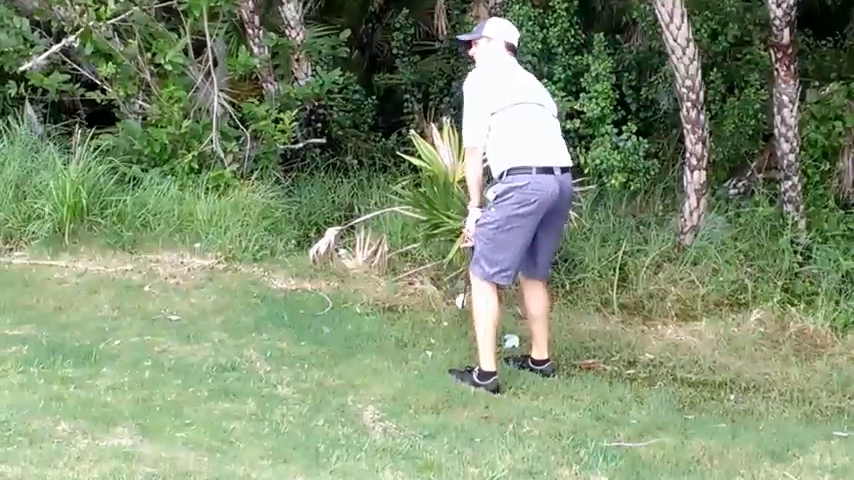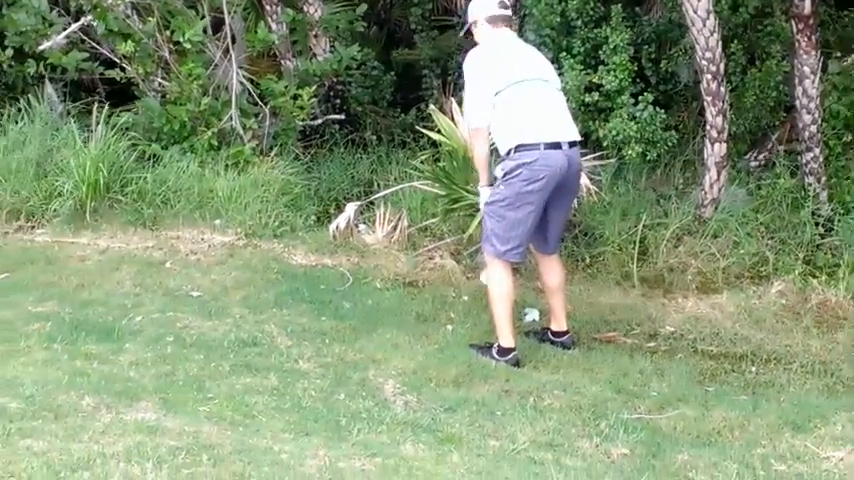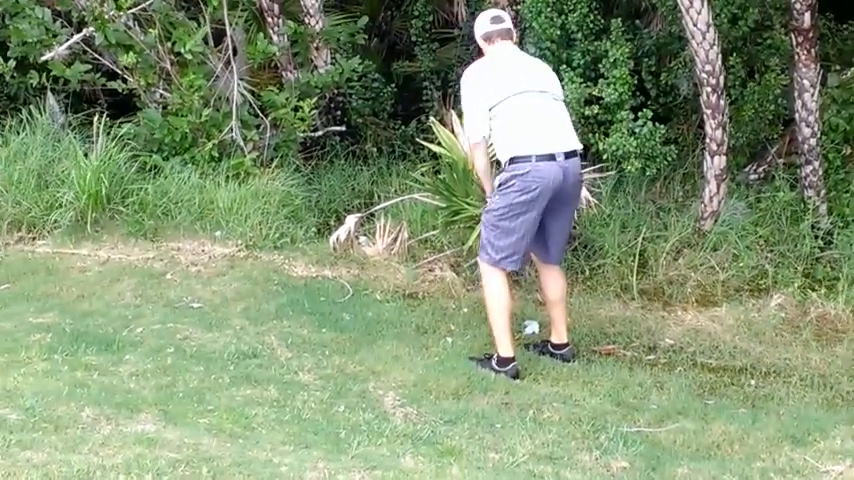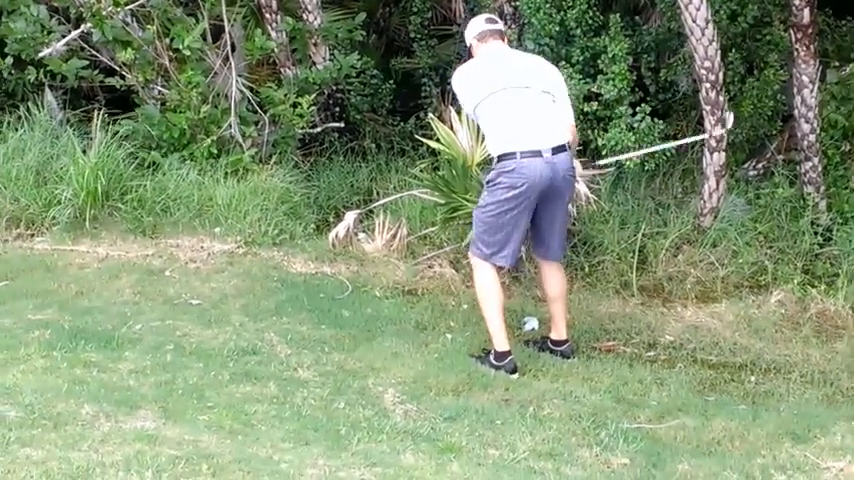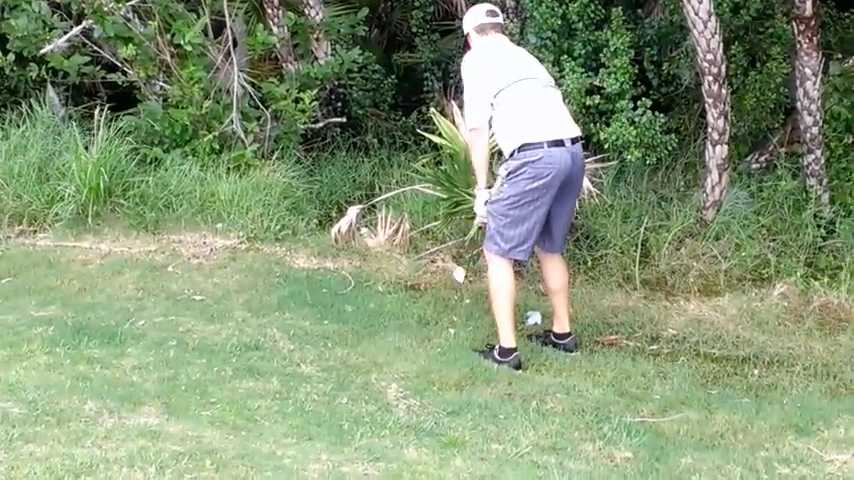
dt=0.7s
person 1, frame 1
left shoulder: (480, 76)
right shoulder: (531, 81)
left elbow: (473, 148)
left wrist: (474, 207)
left hip: (523, 181)
right hip: (561, 179)
left knee: (483, 276)
right knee: (532, 274)
left ankle: (485, 373)
right ankle: (540, 358)
person 1, frame 2
left shoulder: (480, 56)
right shoulder: (534, 55)
left elbow: (478, 129)
left wrist: (484, 185)
left hip: (530, 157)
right hip: (569, 154)
left knee: (496, 254)
right knee: (546, 247)
left ankle: (504, 348)
right ankle: (560, 330)
person 1, frame 3
left shoulder: (477, 71)
right shoulder: (541, 67)
left elbow: (477, 143)
left wrist: (491, 194)
left hip: (527, 169)
right hip: (569, 165)
left knee: (492, 263)
right knee: (548, 258)
left ankle: (504, 358)
right ankle: (560, 342)
person 1, frame 4
left shoulder: (465, 74)
right shoulder: (541, 64)
right elbow: (570, 130)
left hip: (517, 165)
right hip: (559, 161)
left knee: (482, 259)
right knee: (549, 255)
left ankle: (501, 353)
right ankle: (559, 339)
person 1, frame 5
left shoulder: (477, 57)
right shoulder: (525, 57)
left elbow: (478, 131)
left wrist: (482, 190)
right wrist: (498, 187)
left hip: (537, 157)
right hip: (572, 152)
left knee: (498, 253)
right knee: (550, 248)
left ankle: (506, 349)
right ankle: (562, 332)
